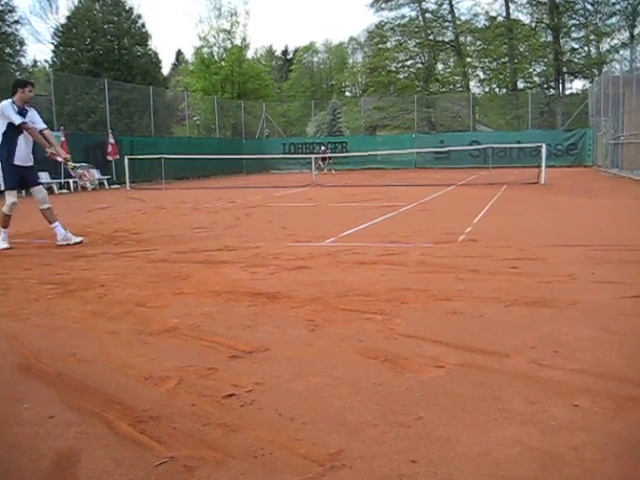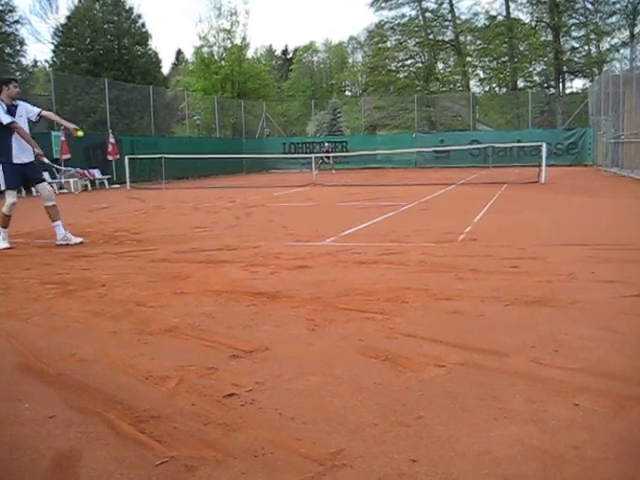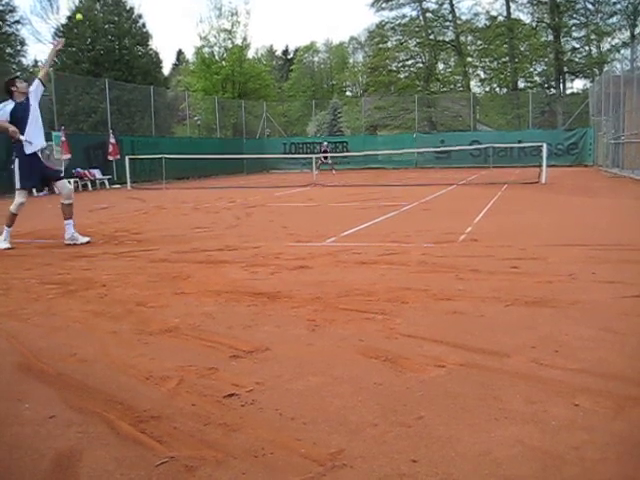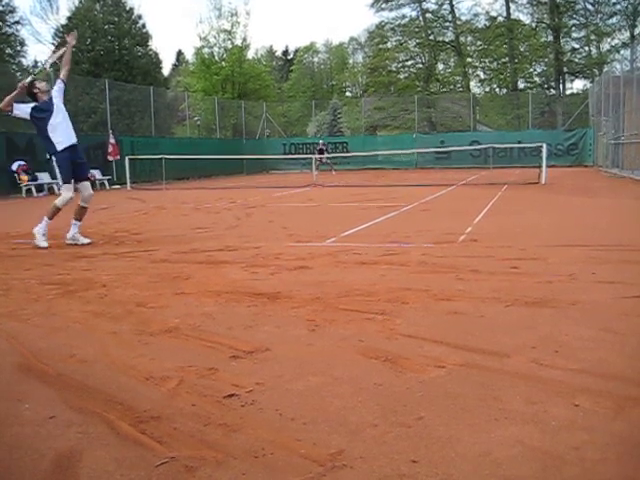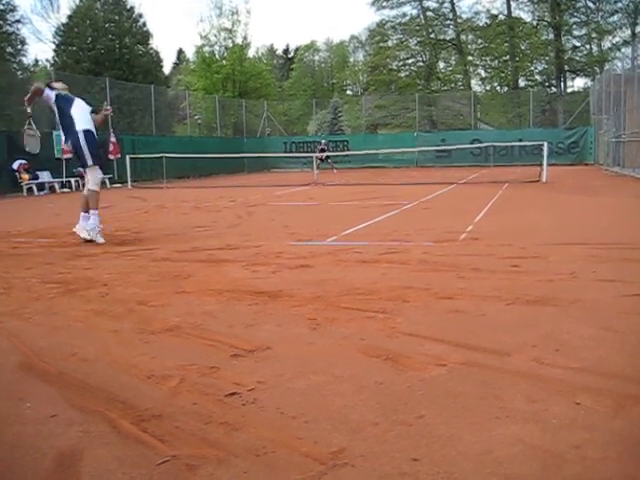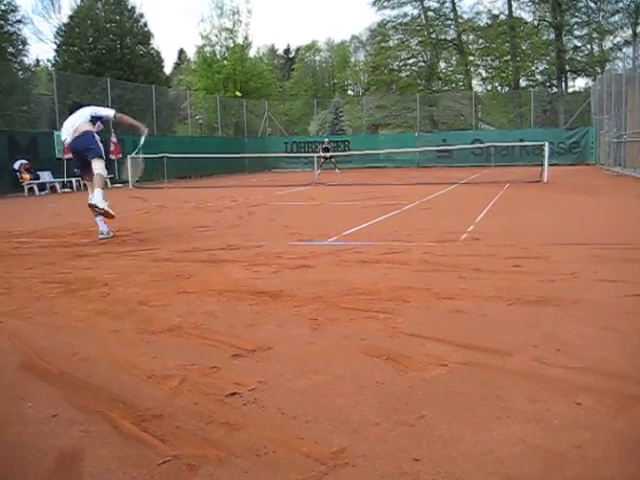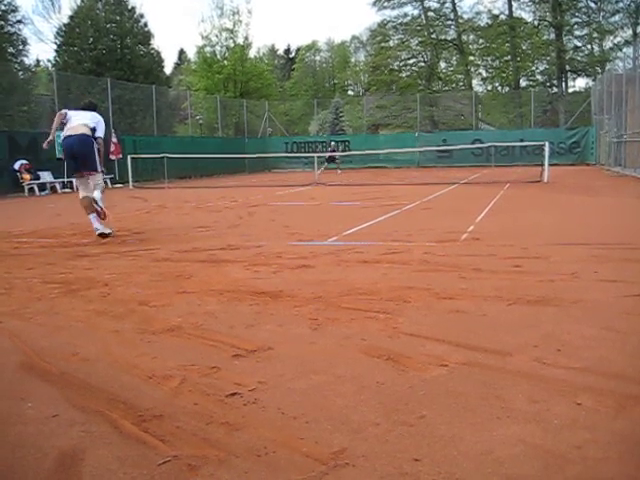
dt=0.3s
person 1, frame 1
left shoulder: (30, 112)
left elbow: (45, 131)
right elbow: (28, 129)
left wrist: (60, 151)
right wrist: (48, 148)
left hip: (27, 162)
left knee: (42, 197)
left ankle: (61, 234)
person 1, frame 2
left shoulder: (22, 106)
left elbow: (45, 113)
right elbow: (16, 128)
left wrist: (66, 123)
right wrist: (36, 147)
left hip: (28, 160)
left knee: (47, 193)
left ankle: (61, 234)
person 1, frame 3
left shoulder: (33, 96)
left elbow: (44, 71)
left wrist: (54, 50)
left hip: (42, 154)
right hip: (25, 157)
left knee: (66, 190)
right knee: (21, 199)
left ankle: (70, 234)
person 1, frame 4
left shoulder: (55, 96)
right shoulder: (31, 109)
left elbow: (65, 70)
left wrist: (70, 46)
right wrist: (18, 90)
left hip: (74, 149)
right hip: (59, 153)
left knee: (87, 193)
right knee: (68, 195)
left ankle: (73, 233)
right ankle: (42, 228)
person 1, frame 5
left shoulder: (77, 101)
right shoulder: (57, 97)
left elbow: (94, 121)
right elbow: (38, 88)
left wrist: (103, 114)
right wrist: (29, 100)
right hip: (79, 136)
left knee: (93, 181)
right knee: (94, 178)
left ankle: (84, 225)
right ankle: (91, 227)
person 1, frame 6
left shoulder: (66, 123)
right shoulder: (89, 110)
left elbow: (67, 145)
right elbow: (118, 117)
right wrist: (139, 125)
left hip: (74, 144)
right hip: (87, 137)
left knee: (91, 186)
right knee: (99, 168)
left ankle: (102, 228)
right ankle: (98, 200)
person 1, frame 7
left shoulder: (71, 113)
right shoulder: (98, 117)
left elbow: (60, 114)
right elbow: (99, 141)
left wrist: (50, 136)
right wrist: (101, 165)
left hip: (67, 142)
right hip: (83, 141)
left knee: (83, 187)
right knee: (97, 178)
left ankle: (98, 226)
right ankle: (97, 197)
